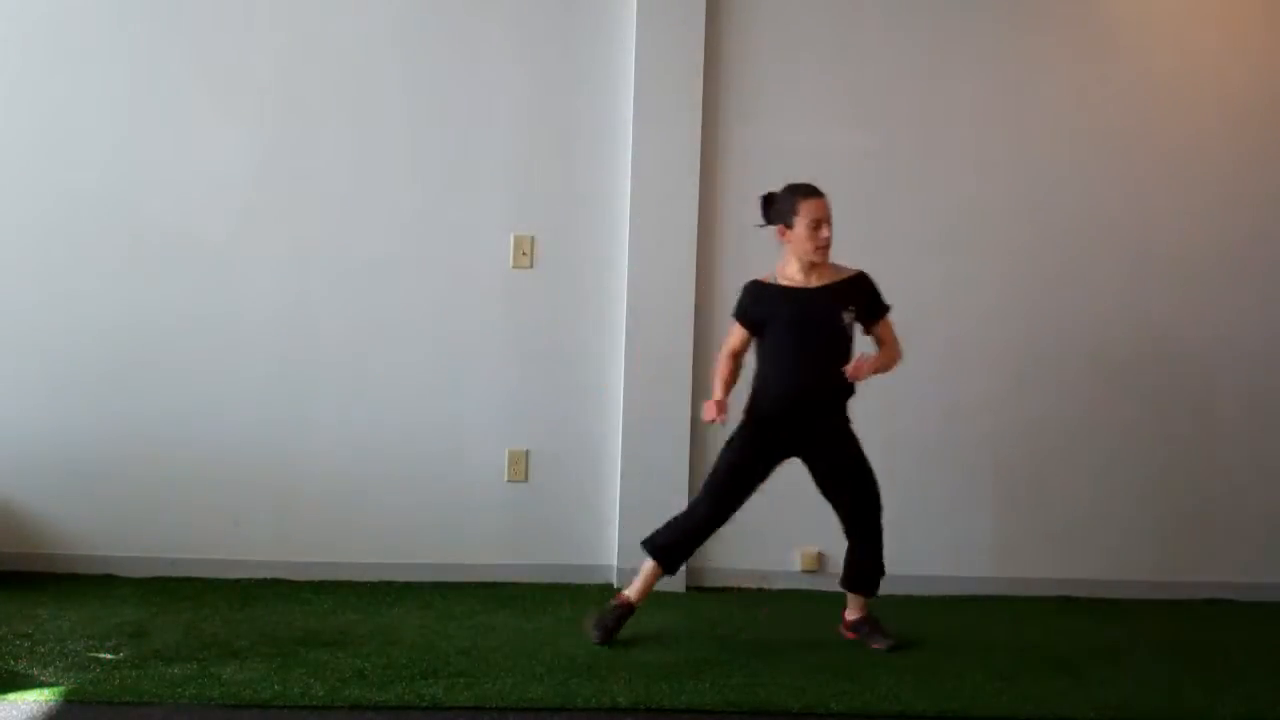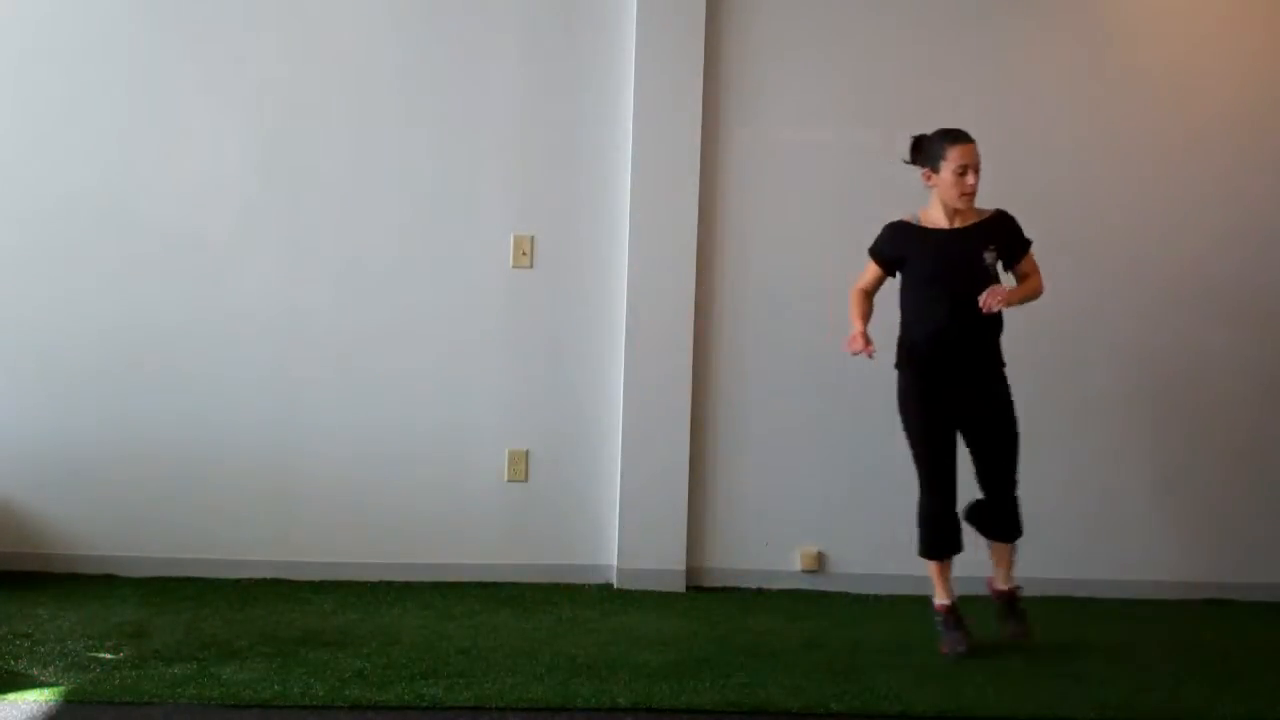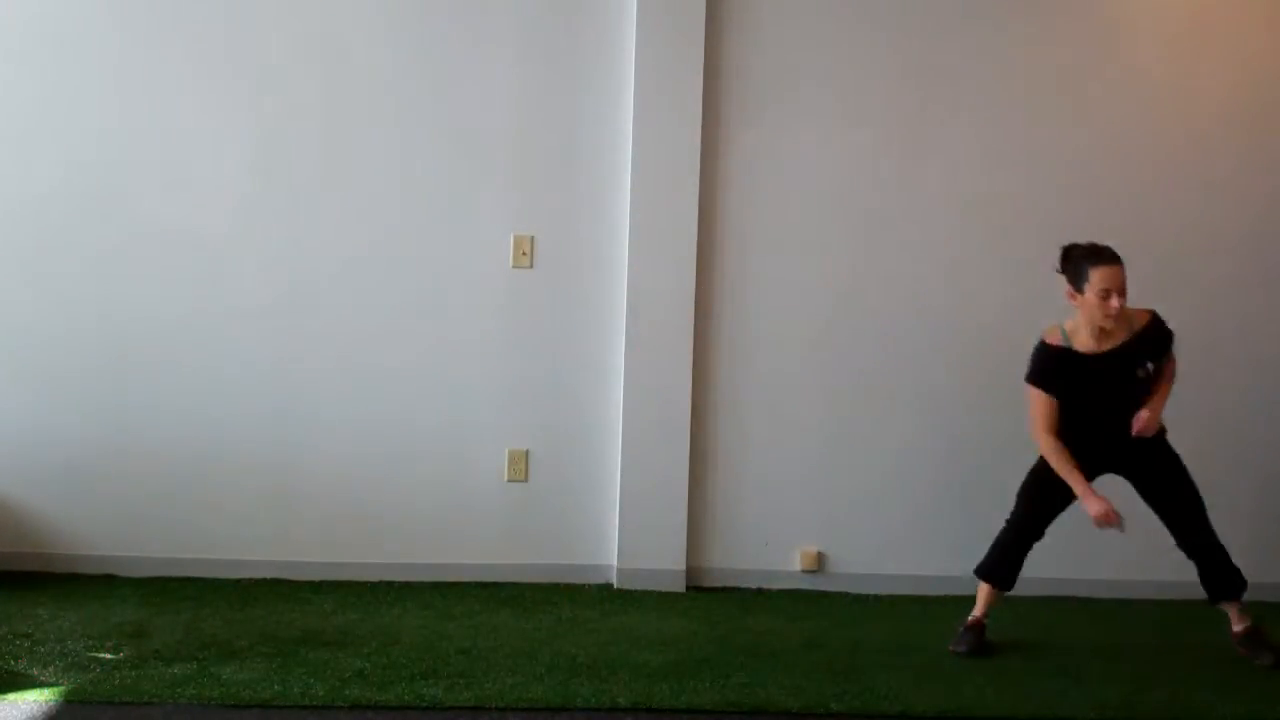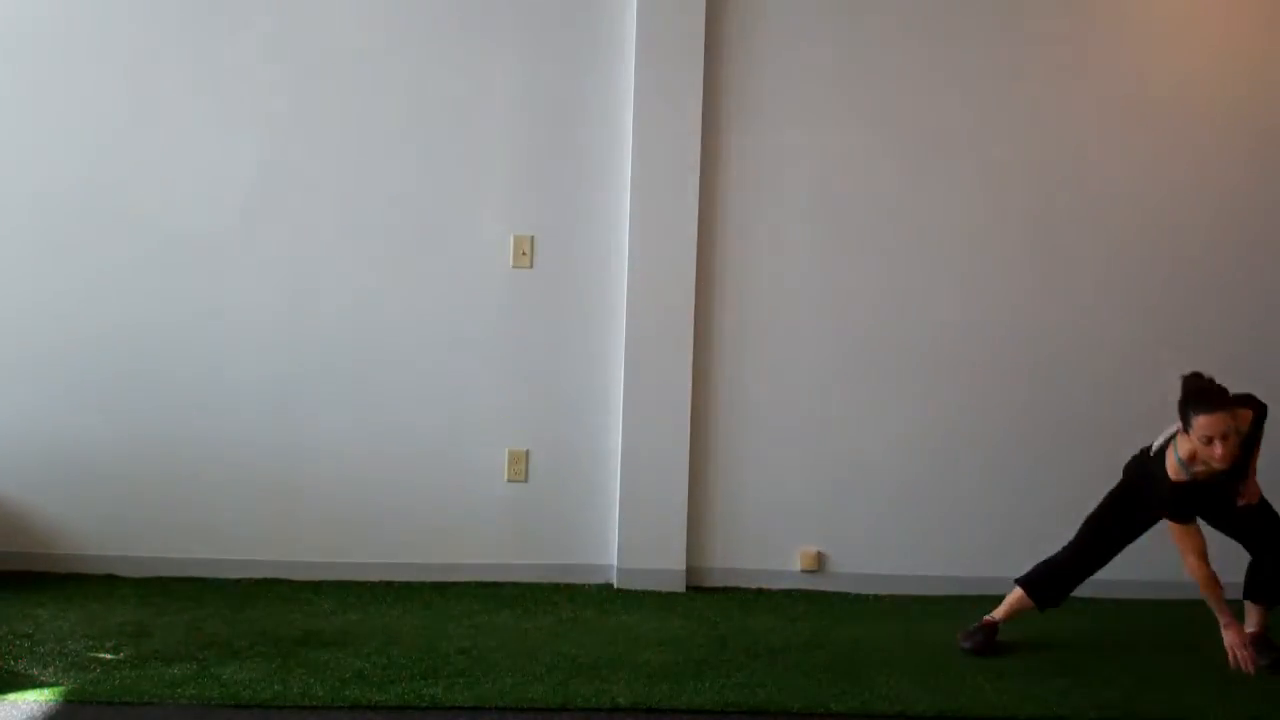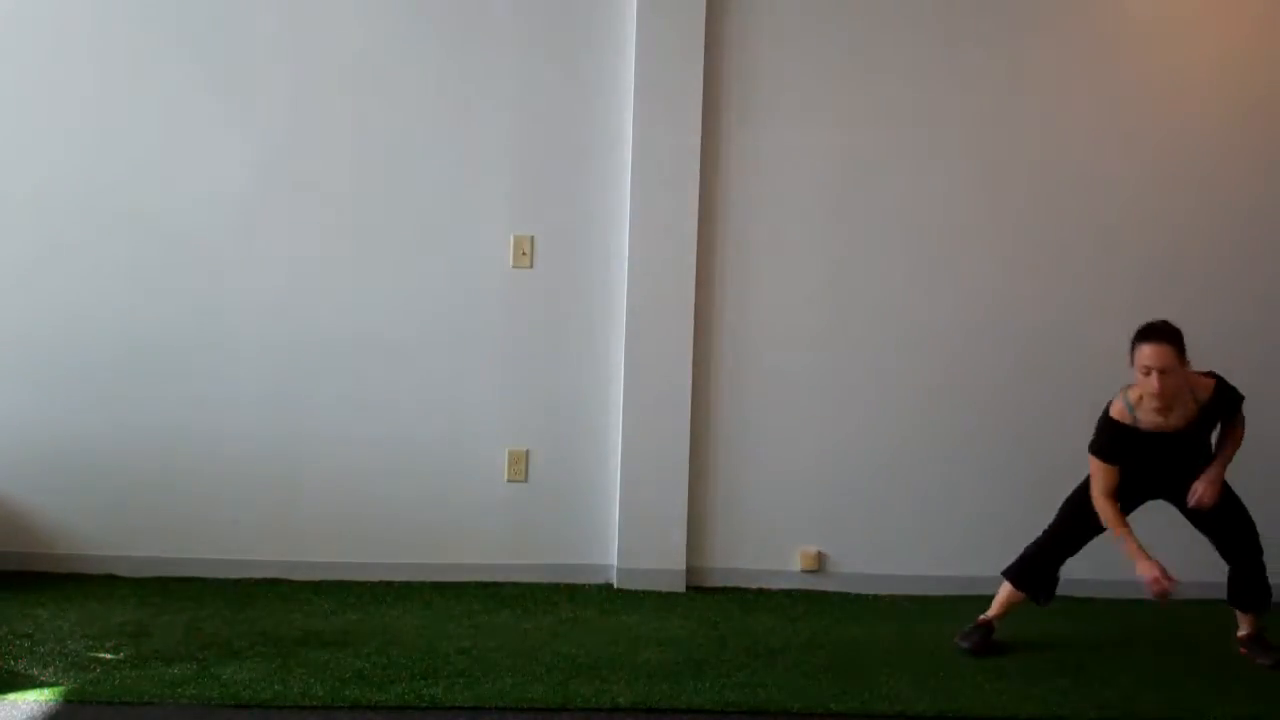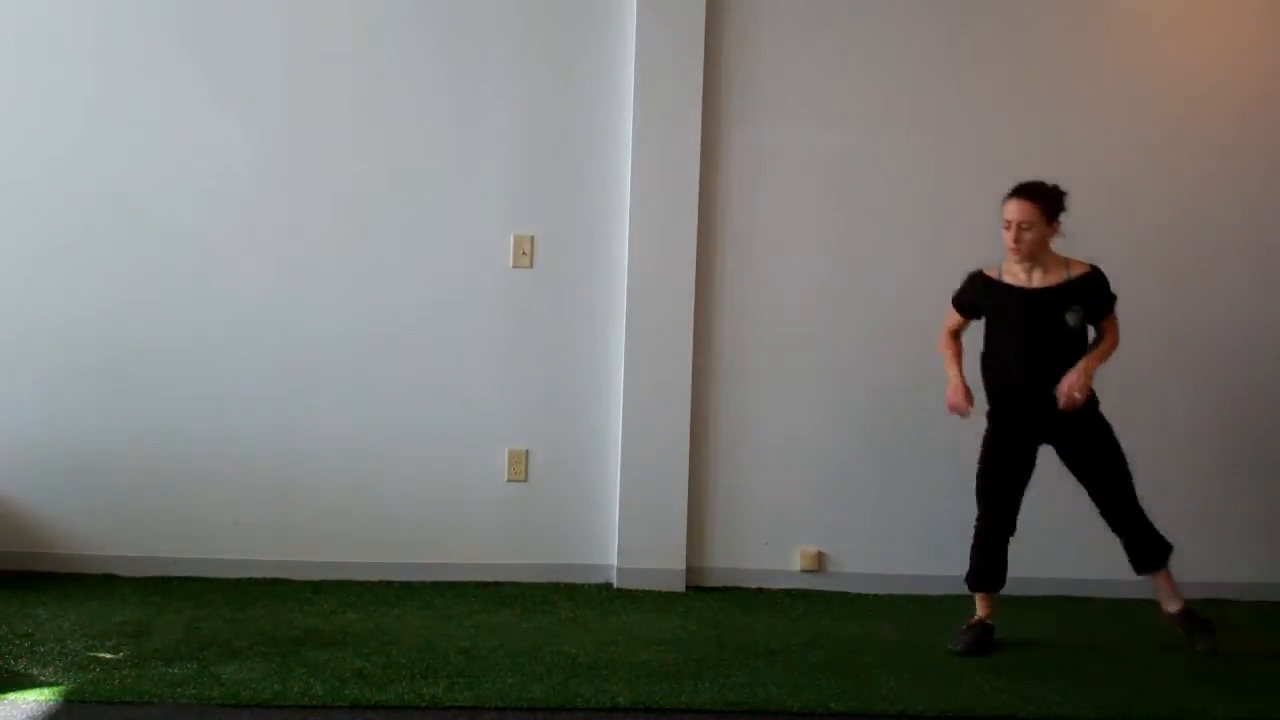
dt=0.3s
person 1, frame 1
left shoulder: (854, 286)
right shoulder: (763, 292)
left elbow: (891, 347)
right elbow: (732, 351)
left wrist: (873, 363)
right wrist: (718, 396)
left hip: (827, 425)
right hip: (767, 421)
left knee: (865, 517)
right knee: (707, 512)
left ankle: (857, 617)
right ankle: (627, 601)
person 1, frame 2
left shoulder: (997, 227)
right shoulder: (901, 234)
left elbow: (1035, 283)
right elbow: (863, 289)
left wrist: (1010, 295)
right wrist: (859, 328)
left hip: (981, 372)
right hip: (921, 373)
left knee: (1000, 480)
right knee: (937, 485)
left ankle: (1003, 586)
right ankle: (944, 604)
person 1, frame 3
left shoulder: (1147, 327)
right shoulder: (1054, 352)
left elbow: (1167, 365)
right elbow: (1044, 433)
left wrist: (1155, 404)
right wrist: (1087, 494)
left hip: (1138, 443)
right hip: (1072, 448)
left knee: (1196, 531)
right knee: (1022, 526)
left ankle: (1243, 627)
right ankle: (977, 620)
person 1, frame 4
left shoulder: (1250, 417)
right shoulder: (1174, 475)
right elbow: (1195, 560)
left wrist: (1249, 475)
right wrist: (1227, 623)
right hip: (1147, 490)
left knee: (1267, 541)
right knee: (1082, 555)
left ankle: (1255, 632)
right ankle: (992, 622)
person 1, frame 5
left shoulder: (1214, 391)
right shoulder: (1119, 419)
left elbow: (1235, 425)
right elbow: (1102, 497)
left wrist: (1215, 472)
right wrist: (1140, 559)
left hip: (1191, 476)
right hip: (1128, 476)
left knee: (1243, 543)
right knee: (1058, 540)
left ankle: (1249, 634)
right ankle: (988, 620)
person 1, frame 6
left shoulder: (1085, 280)
right shoulder: (984, 285)
left elbow: (1109, 334)
right elbow: (949, 333)
left wrist: (1084, 369)
right wrist: (955, 378)
left hip: (1075, 412)
right hip: (1013, 417)
left knee: (1123, 510)
right knee: (994, 516)
left ankle: (1176, 608)
right ankle: (981, 619)
